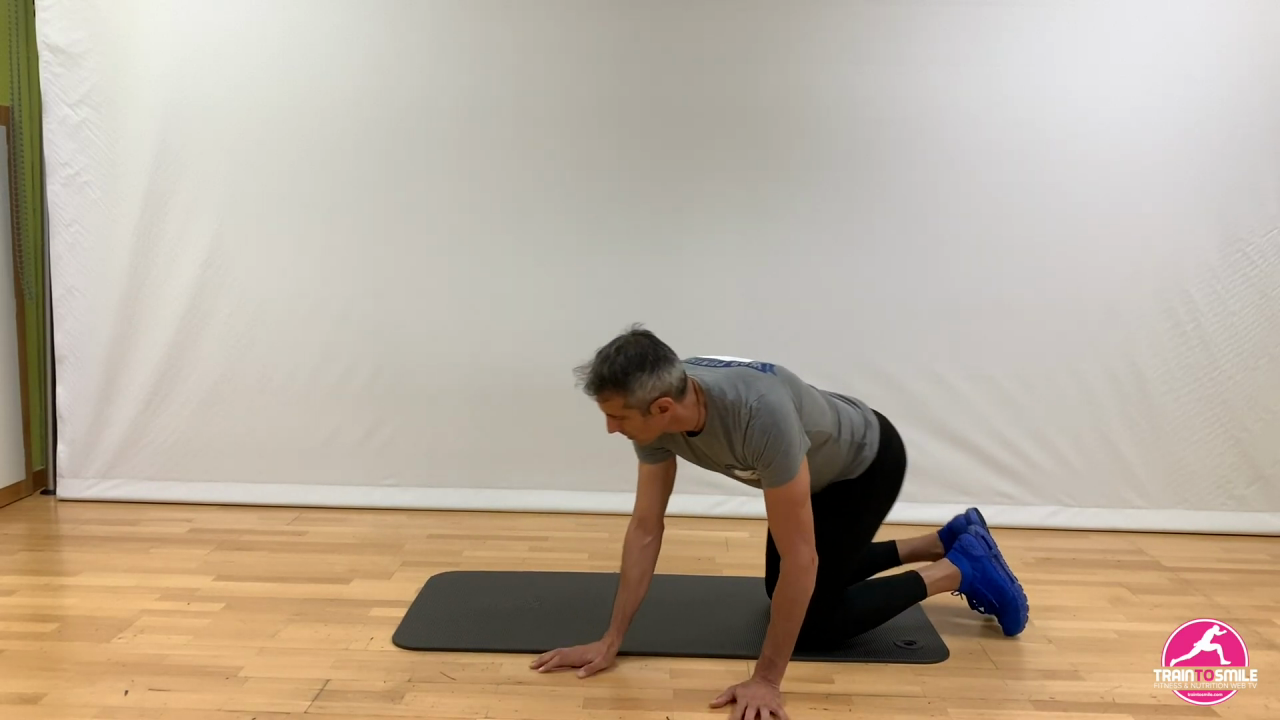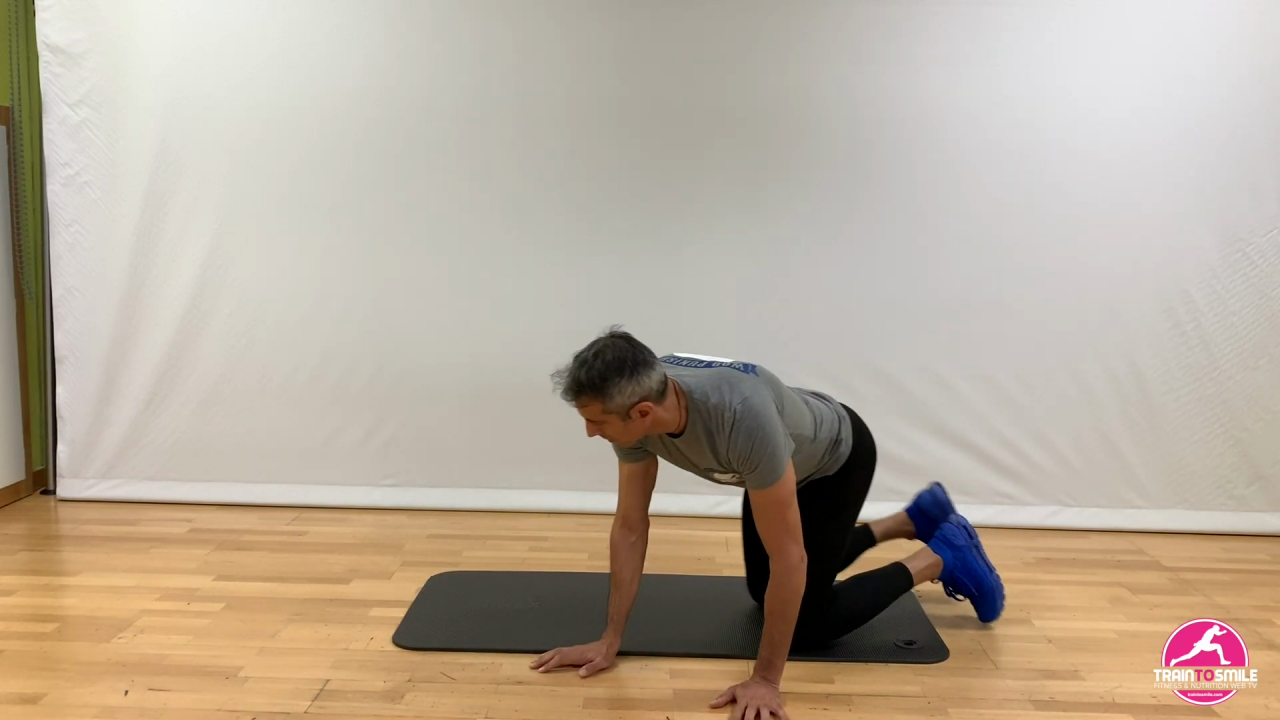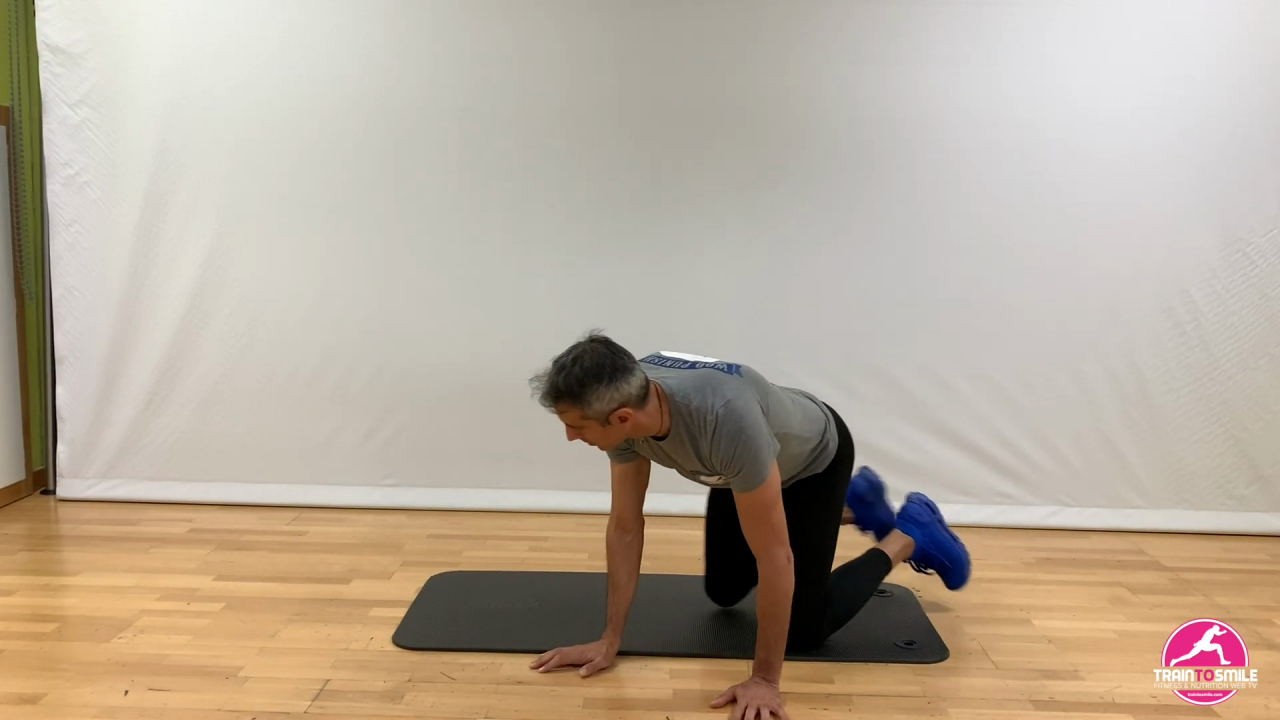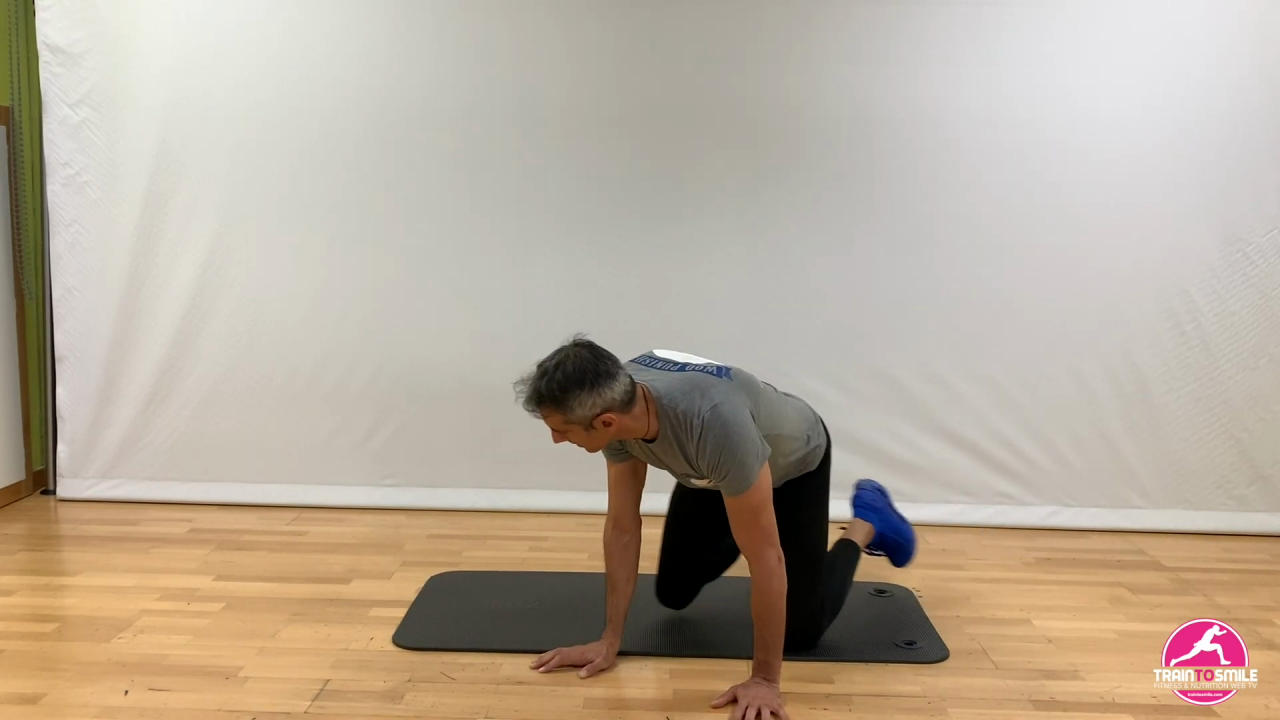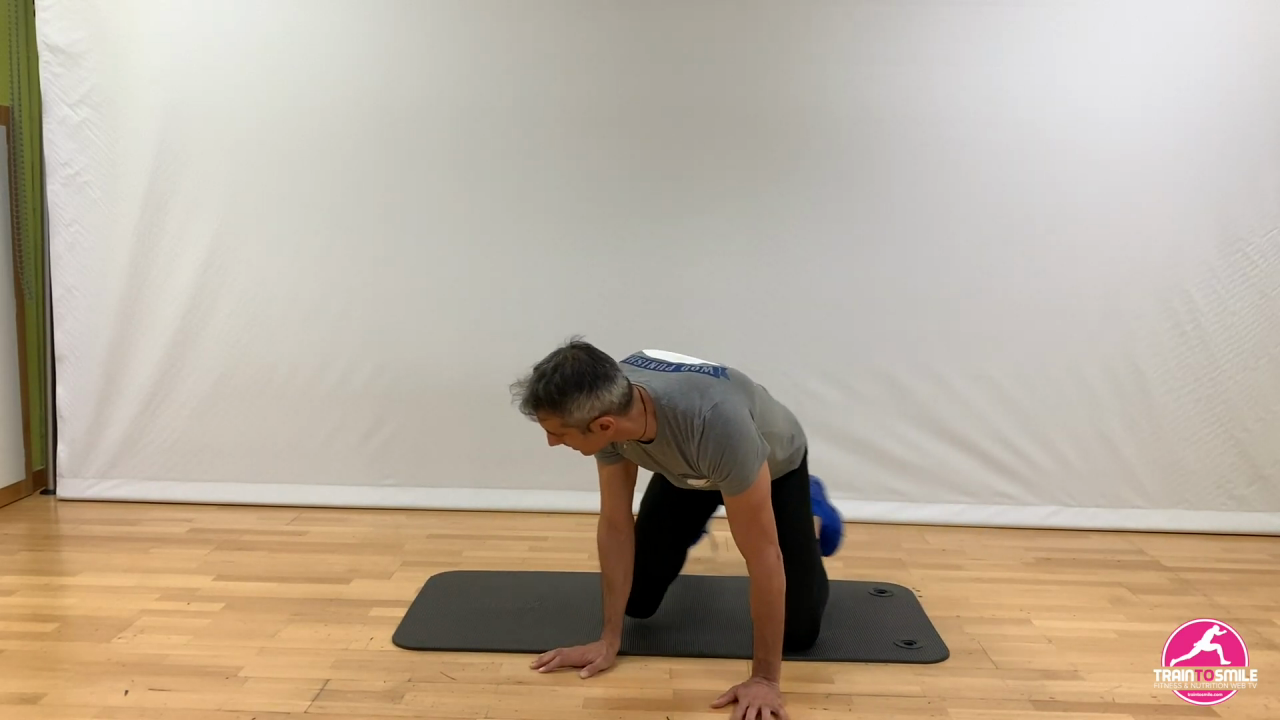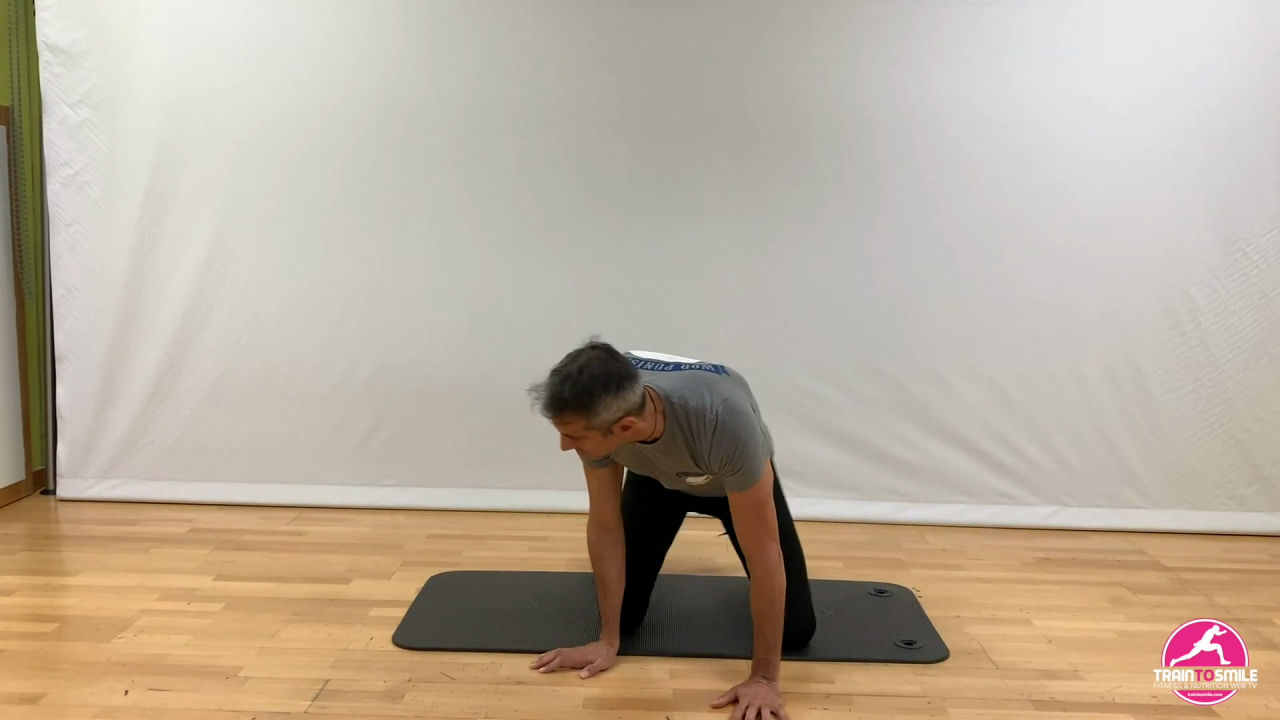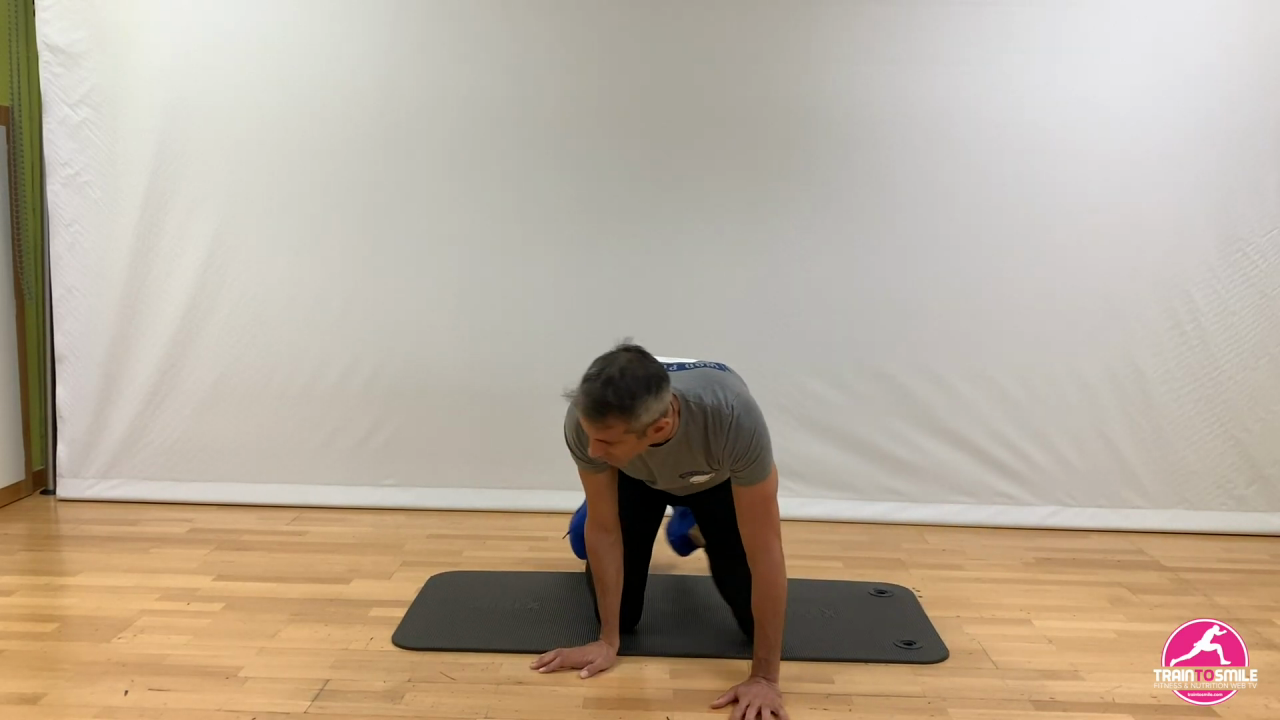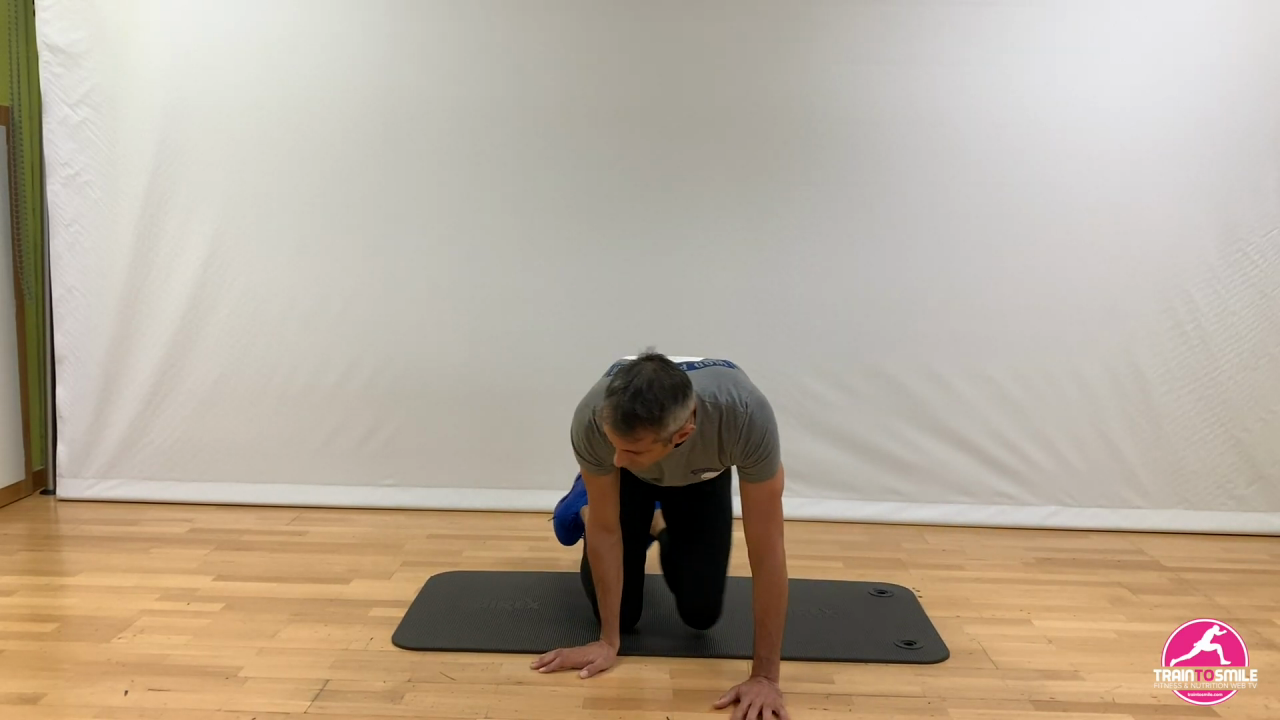
dt=0.1s
person 1, frame 1
left shoulder: (759, 414)
right shoulder: (661, 411)
left elbow: (799, 557)
right elbow: (645, 529)
left wrist: (766, 680)
right wrist: (611, 639)
left hip: (864, 465)
right hip: (820, 462)
left knee: (814, 621)
right knee: (781, 590)
left ankle: (956, 570)
right ankle: (947, 541)
person 1, frame 2
left shoulder: (742, 417)
right shoulder: (637, 401)
left elbow: (788, 557)
right elbow: (630, 526)
left wrist: (767, 680)
right wrist: (611, 640)
left hip: (832, 459)
right hip: (775, 458)
left knee: (814, 624)
right knee: (765, 590)
left ankle: (937, 555)
right ankle: (917, 521)
person 1, frame 3
left shoulder: (725, 419)
right shoulder: (621, 403)
left elbow: (775, 558)
right elbow: (624, 525)
left wrist: (765, 680)
right wrist: (609, 640)
left hip: (814, 460)
right hip: (746, 464)
left knee: (803, 627)
right knee: (724, 590)
left ankle: (908, 540)
right ankle: (854, 505)
person 1, frame 4
left shoulder: (712, 424)
right shoulder: (613, 406)
left elbow: (766, 560)
right elbow: (621, 523)
left wrist: (766, 679)
right wrist: (610, 640)
left hip: (795, 465)
left knee: (800, 632)
right knee: (673, 593)
left ankle: (866, 529)
person 1, frame 5
left shoulder: (715, 421)
right shoulder: (597, 407)
left elbow: (764, 557)
right elbow: (614, 523)
left wrist: (765, 679)
right wrist: (610, 639)
left hip: (774, 468)
left knee: (798, 630)
right knee: (637, 601)
left ankle: (813, 524)
person 1, frame 6
left shoulder: (723, 417)
right shoulder: (590, 411)
left elbow: (764, 556)
right elbow: (604, 525)
left wrist: (765, 678)
right wrist: (608, 640)
left hip: (738, 478)
right hip: (658, 476)
left knee: (798, 629)
right knee: (624, 613)
person 1, frame 7
left shoulder: (733, 416)
right shoulder: (588, 417)
left elbow: (766, 551)
right elbow: (602, 527)
left wrist: (765, 678)
right wrist: (607, 641)
left hip: (717, 477)
right hip: (639, 477)
left knee: (758, 621)
right knee: (618, 615)
left ankle: (699, 527)
person 1, frame 8
left shoulder: (747, 415)
right shoulder: (595, 419)
left elbow: (767, 550)
right elbow: (605, 528)
left wrist: (765, 676)
right wrist: (608, 641)
left hip: (698, 477)
left knee: (701, 612)
right knee: (619, 612)
left ankle: (656, 524)
right ankle: (582, 506)
